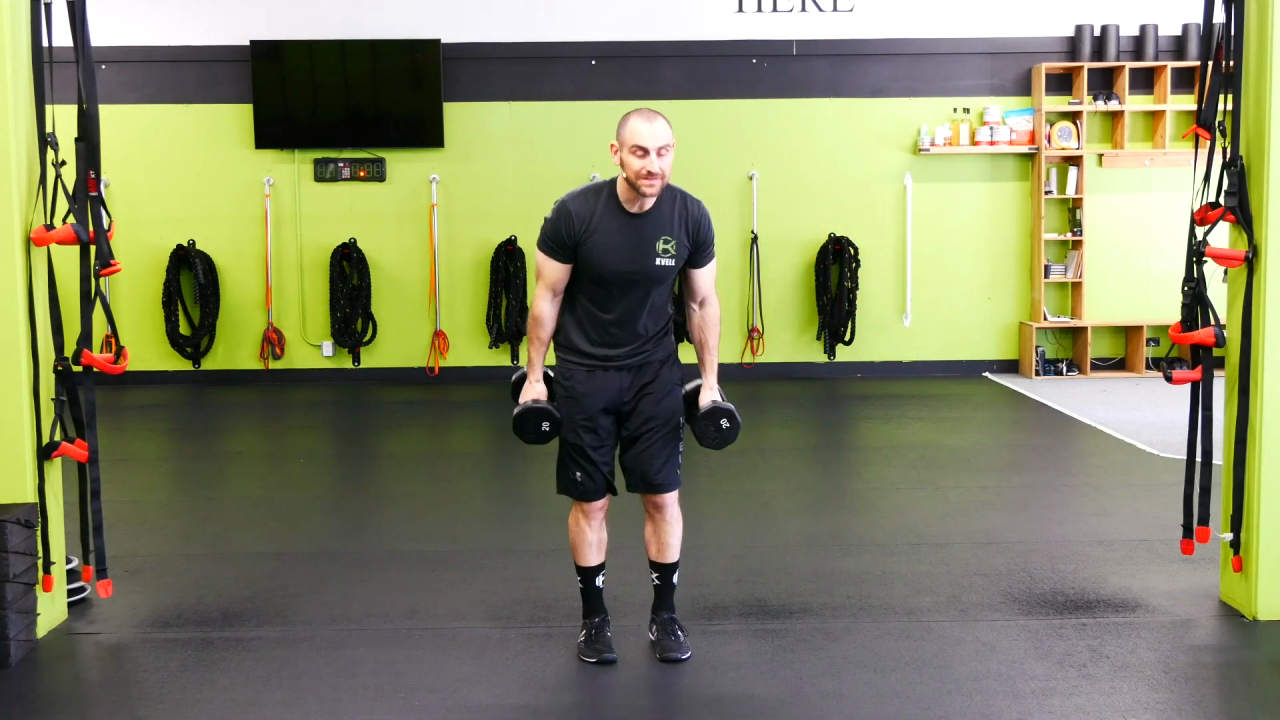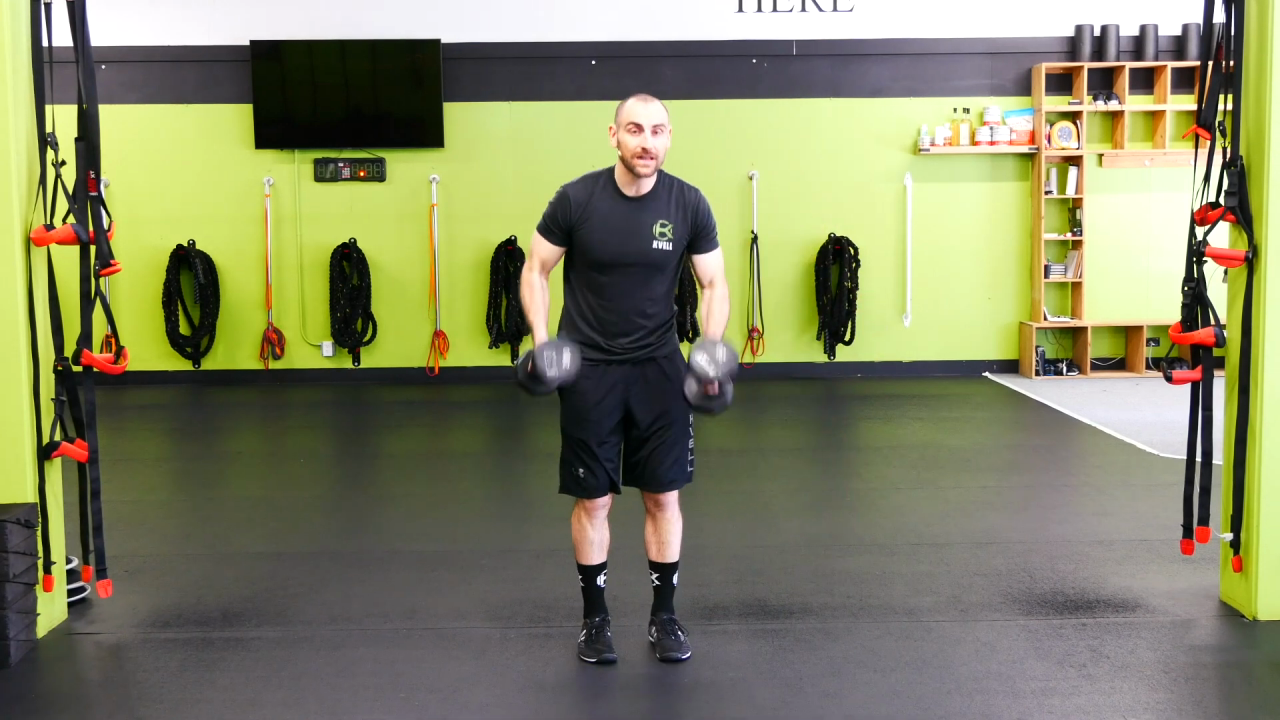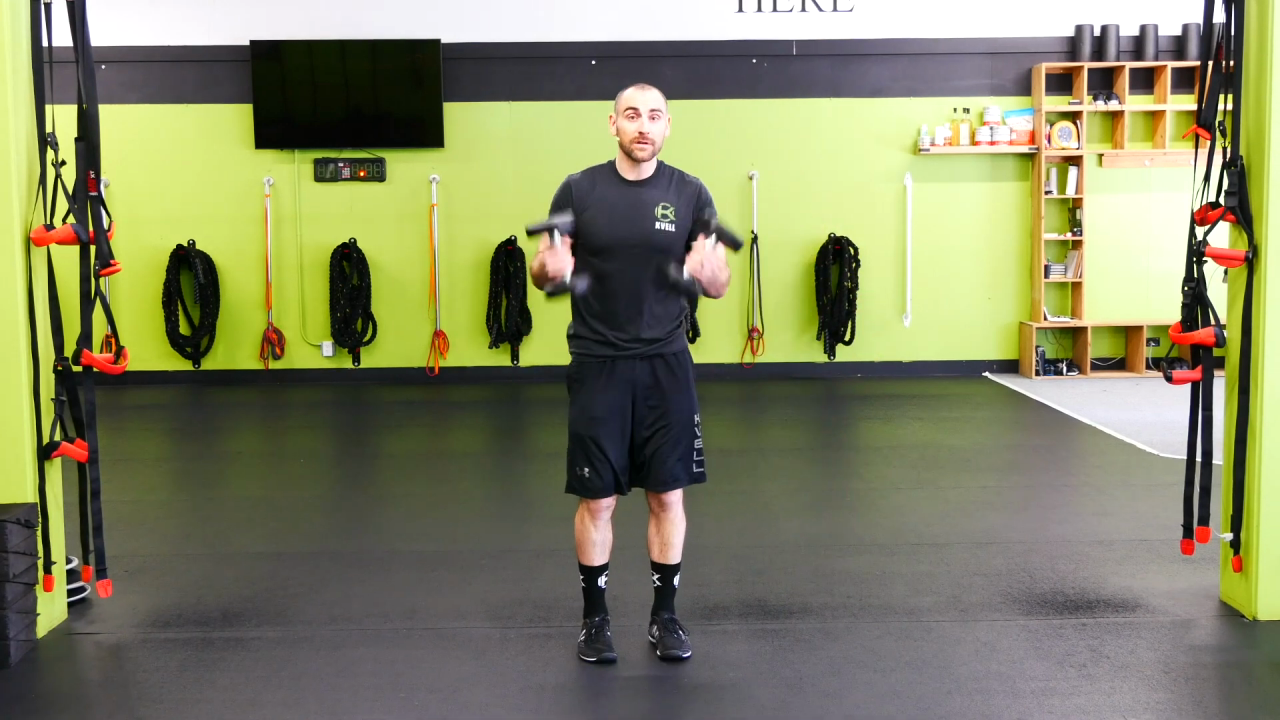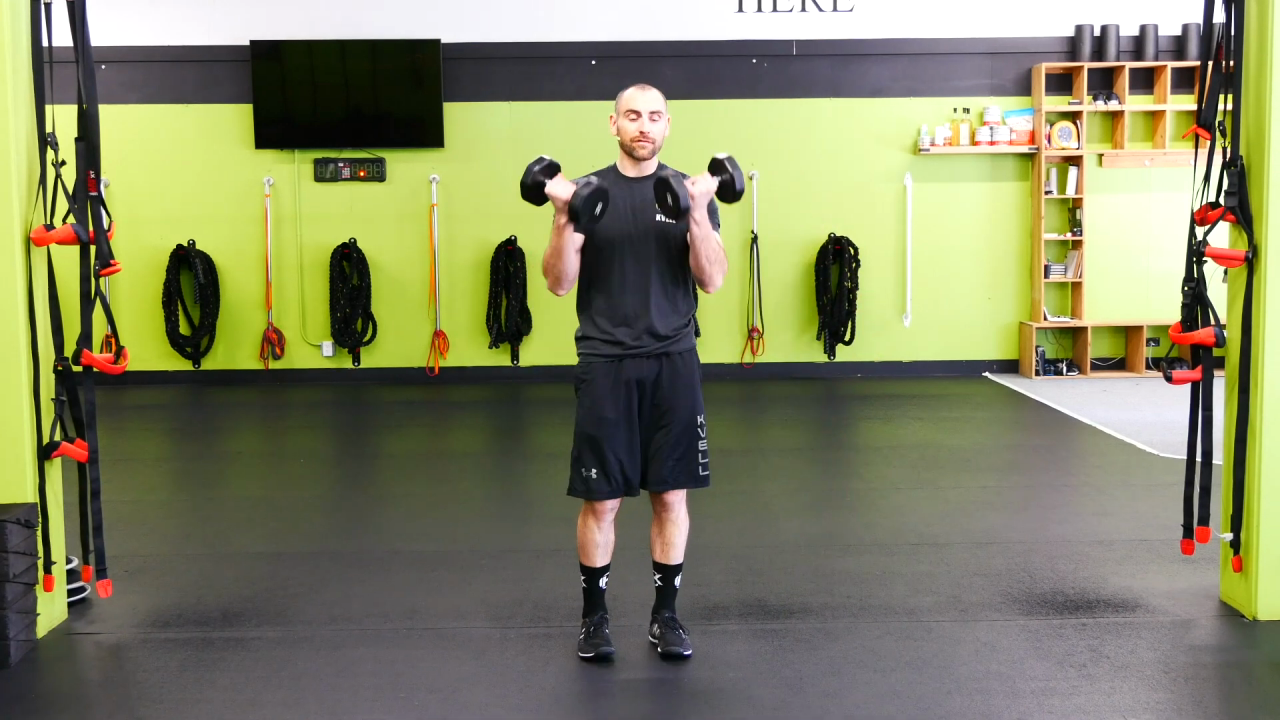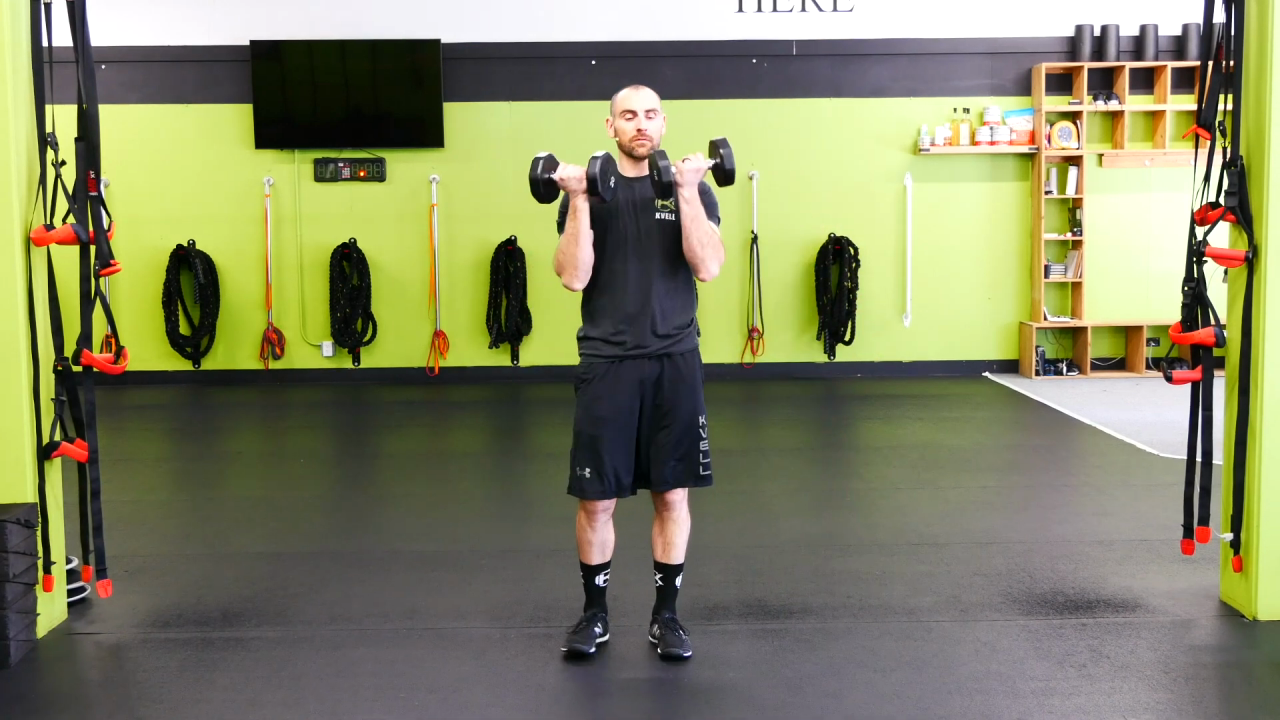
dt=0.2s
person 1, frame 1
left shoulder: (690, 215)
right shoulder: (575, 213)
left elbow: (704, 300)
right elbow: (546, 295)
left wrist: (710, 379)
right wrist: (537, 374)
left hip: (654, 370)
right hip: (583, 373)
left knee: (662, 495)
right knee: (589, 500)
left ankle: (664, 614)
right ankle: (594, 617)
person 1, frame 2
left shoulder: (688, 204)
right shoulder: (575, 199)
left elbow: (714, 286)
right elbow: (535, 271)
left wrist: (713, 346)
right wrist: (542, 335)
left hip: (658, 365)
right hip: (589, 368)
left knee: (663, 494)
right knee: (592, 498)
left ankle: (664, 615)
right ankle: (595, 617)
person 1, frame 3
left shoulder: (690, 192)
right shoulder: (579, 189)
left elbow: (719, 285)
right elbow: (543, 279)
left wrist: (706, 268)
right wrist: (550, 266)
left hip: (665, 363)
right hip: (597, 364)
left knee: (667, 493)
right knee: (596, 498)
left ankle: (664, 615)
right ankle: (594, 617)
person 1, frame 4
left shoulder: (690, 191)
left elbow: (711, 280)
right elbow: (558, 283)
left wrist: (698, 212)
right wrist: (563, 218)
left hip: (672, 361)
right hip: (605, 363)
left knee: (670, 494)
right knee: (600, 499)
left ankle: (665, 613)
right ankle: (594, 615)
person 1, frame 5
left shoulder: (694, 189)
right shoulder: (585, 193)
left elbow: (708, 267)
right elbow: (573, 277)
left wrist: (687, 191)
right wrist: (578, 200)
left hip: (674, 360)
right hip: (606, 362)
left knee: (672, 493)
right knee: (596, 499)
left ankle: (665, 613)
right ankle: (594, 611)
